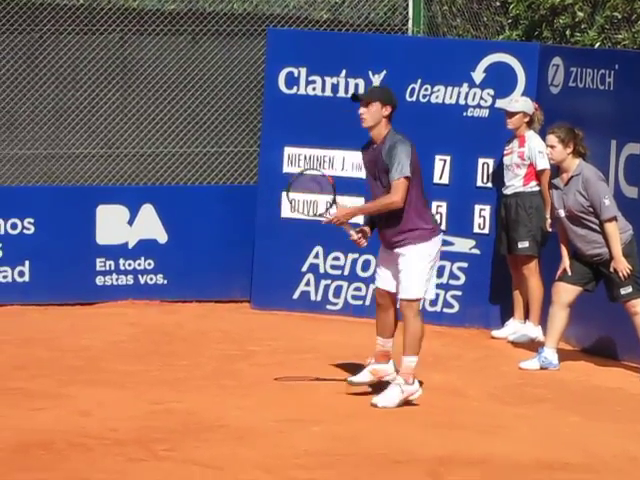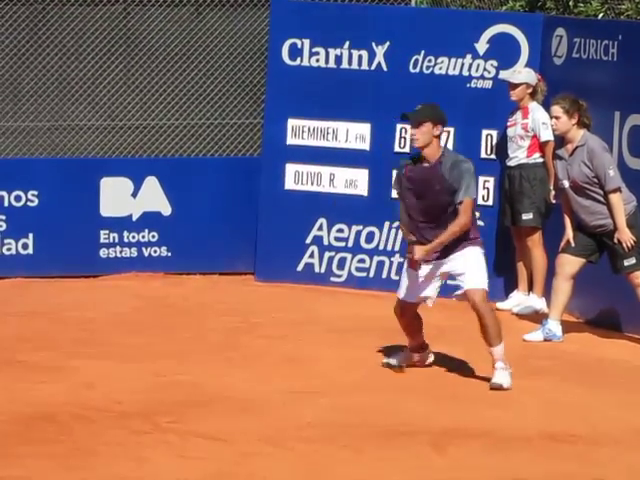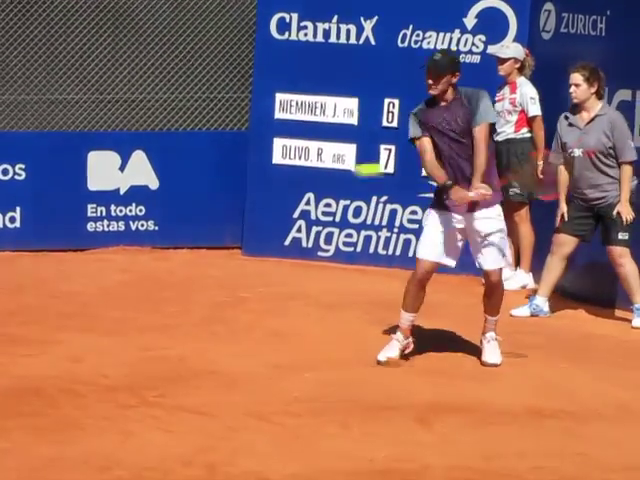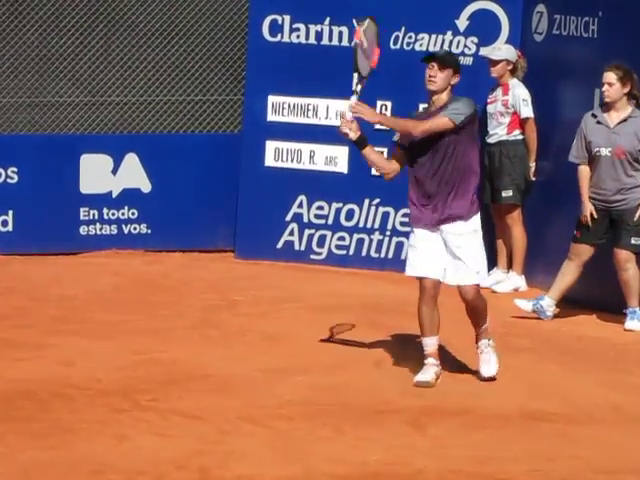
dt=0.4s
person 1, frame 1
left shoulder: (398, 146)
right shoulder: (368, 150)
left elbow: (397, 198)
left wrist: (352, 212)
right wrist: (368, 227)
left hip: (418, 238)
right hip: (392, 240)
left knee: (409, 306)
right knee: (383, 300)
left ankle: (407, 381)
right ankle: (382, 363)
person 1, frame 2
left shoulder: (461, 167)
right shoulder: (406, 172)
left elbow: (464, 219)
left wrist: (432, 246)
right wrist: (413, 245)
left hip: (463, 247)
right hip: (424, 251)
left knee: (478, 299)
right knee: (403, 307)
left ankle: (500, 364)
right ankle: (418, 351)
person 1, frame 3
left shoulder: (475, 100)
right shoulder: (418, 116)
left elbow: (481, 145)
right elbow: (429, 161)
left wrist: (477, 186)
right wrist: (450, 187)
left hip: (485, 206)
right hip: (444, 208)
left knee: (494, 277)
right knee: (421, 271)
left ankle: (489, 336)
right ankle: (403, 337)
person 1, frame 4
left shoulder: (464, 107)
right shoulder: (413, 124)
left elbow: (421, 129)
right elbow: (389, 169)
left wrist: (375, 116)
right wrist: (359, 138)
left hip: (462, 218)
right hip: (424, 221)
left knee: (469, 292)
right knee: (428, 288)
left ankle: (483, 341)
right ankle: (431, 361)
person 2, frame 1
left shoulder: (589, 176)
right shoulder: (555, 182)
left elbow: (609, 218)
right elbow: (561, 223)
left wrist: (617, 256)
right wrist: (565, 256)
left hip: (616, 249)
right hip: (584, 253)
right knee: (559, 295)
right ankle: (548, 355)
person 2, frame 2
left shoulder: (594, 147)
right shoulder: (559, 152)
left elbow: (613, 188)
right elbow: (564, 194)
right wrist: (568, 227)
left hip: (620, 221)
right hip: (587, 225)
right knee: (563, 267)
right ankle: (552, 327)
person 2, frame 3
left shoulder: (613, 119)
right shoulder: (564, 121)
right elbow: (561, 164)
right wrist: (562, 201)
left hip: (614, 198)
right hip: (581, 199)
left knee: (618, 254)
right knee: (558, 246)
right ankle: (540, 302)
person 2, frame 4
right shoulder: (590, 120)
right elbow: (583, 164)
right wrist: (585, 200)
right hip: (597, 203)
right knee: (576, 255)
right ankle: (546, 304)
person 3, frame 1
left shoulder: (534, 142)
right shoulder: (510, 143)
left elbow: (545, 179)
right elbow: (509, 176)
left wrist: (547, 213)
right wrist: (507, 204)
left hip: (527, 204)
right hip: (509, 203)
left knee: (529, 267)
right knee: (515, 267)
left ankle: (534, 326)
right ankle: (518, 321)
person 3, frame 2
left shoulder: (537, 113)
right shoulder: (514, 115)
left elbow: (549, 150)
right elbow: (513, 147)
left wrist: (551, 185)
right wrist: (511, 174)
left hip: (531, 176)
right hip: (512, 175)
left knee: (532, 240)
right knee: (518, 239)
left ankle: (538, 298)
right ankle: (521, 293)
person 3, frame 3
left shoulder: (525, 88)
right shoulder: (502, 90)
left elbow: (538, 126)
right elbow: (500, 123)
left wrist: (539, 160)
right wrist: (496, 150)
left hip: (519, 151)
right hip: (501, 150)
left knee: (520, 214)
right knee: (507, 214)
left ankle: (525, 273)
right ankle: (509, 268)
person 3, frame 4
left shoulder: (518, 90)
right shoulder: (494, 92)
left elbow: (530, 128)
right elbow: (492, 125)
left wrist: (531, 162)
right wrist: (489, 153)
left hip: (511, 153)
right hip: (492, 152)
left knee: (512, 217)
right knee: (498, 217)
left ankle: (517, 276)
right ankle: (501, 270)
